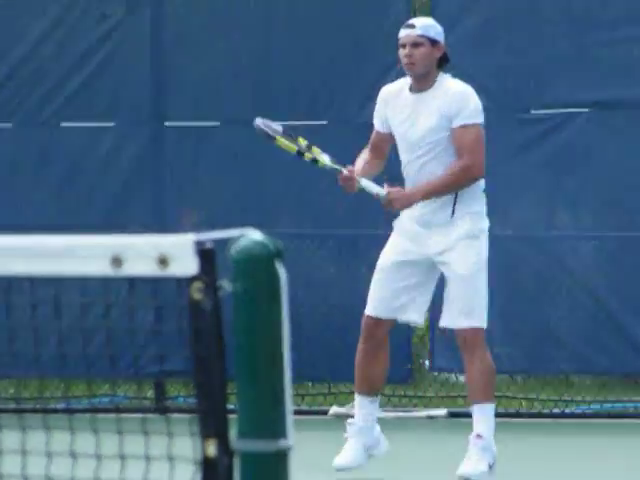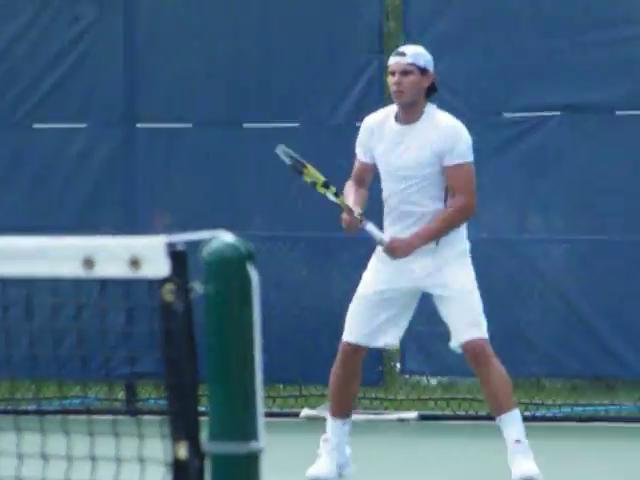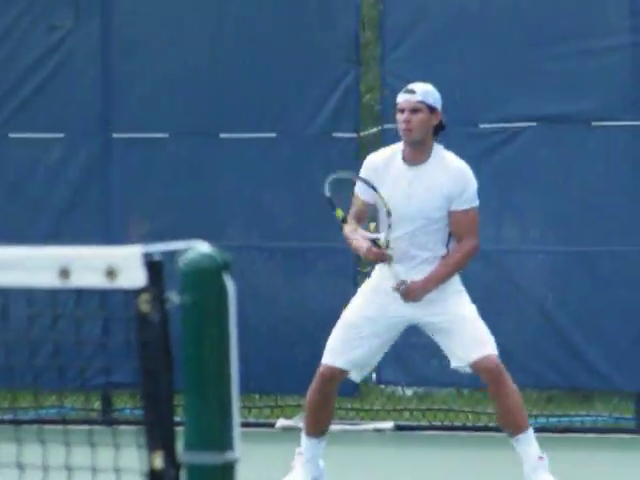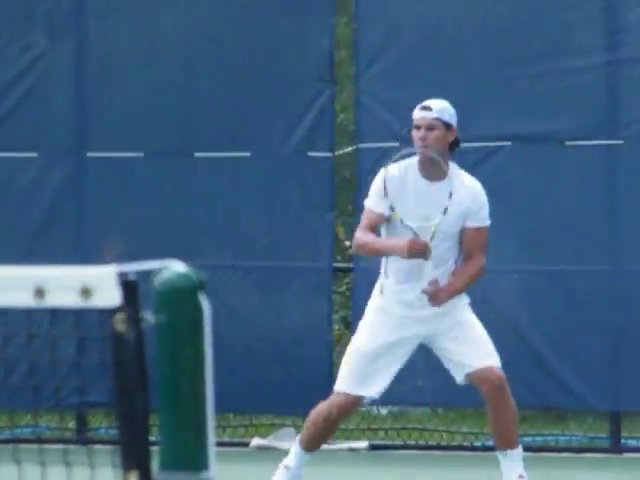
dt=0.1s
person 1, frame 1
left shoulder: (460, 96)
right shoulder: (390, 95)
left elbow: (473, 167)
right elbow: (375, 151)
left wrist: (413, 194)
right wrist: (357, 172)
left hip: (461, 230)
right hip: (413, 228)
left knee: (469, 336)
right knee: (374, 324)
left ankle: (482, 443)
right ankle: (363, 432)
person 1, frame 2
left shoulder: (450, 132)
right shoulder: (373, 126)
left elbow: (464, 203)
right elbow: (357, 182)
left wrist: (416, 241)
right wrist: (351, 206)
left hip: (442, 255)
right hip: (394, 256)
left knee: (478, 350)
right knee: (350, 352)
person 1, frame 3
left shoulder: (458, 174)
right shoulder: (376, 164)
left elbow: (468, 243)
right elbow: (353, 224)
left wrist: (426, 284)
right wrist: (361, 245)
left hip: (440, 290)
right hip: (384, 289)
left knee: (491, 368)
right knee: (328, 375)
person 1, frame 4
left shoulder: (471, 191)
right shoulder: (391, 177)
left elbow: (476, 259)
right elbow: (361, 241)
left wrist: (453, 288)
right wrist: (397, 248)
left hip: (446, 306)
right hip: (392, 307)
left knee: (492, 381)
right knee: (344, 401)
